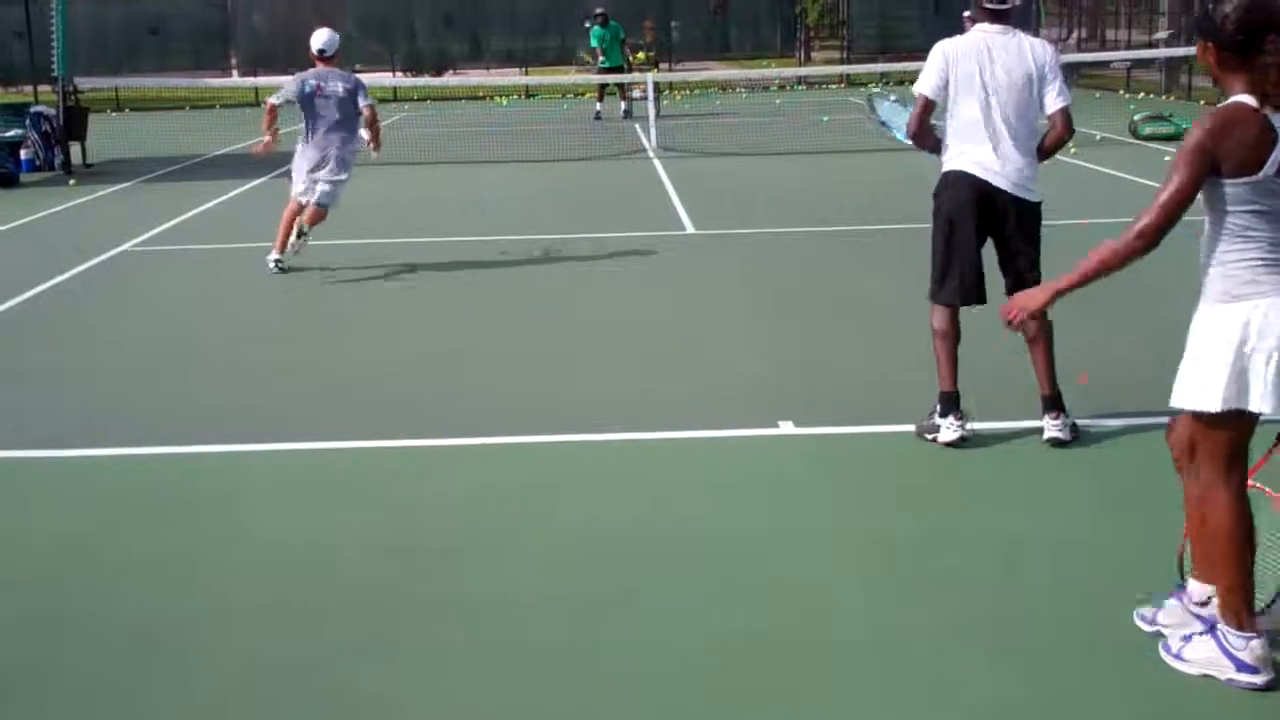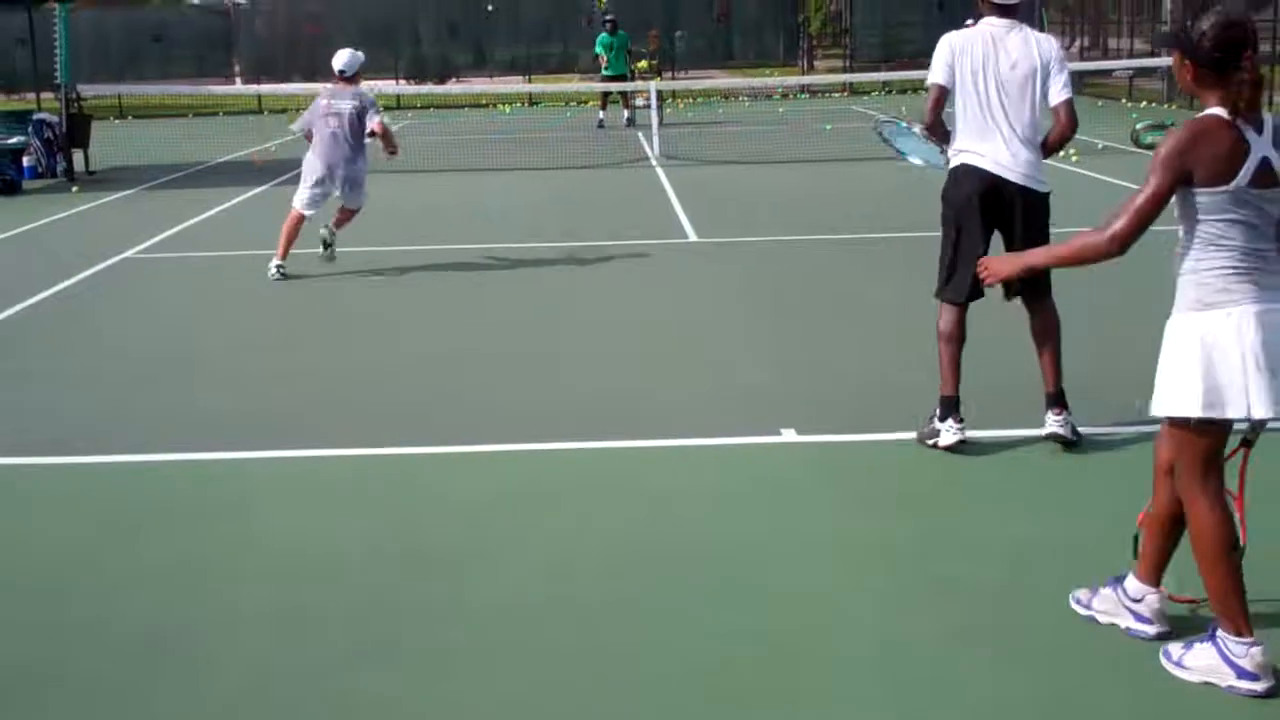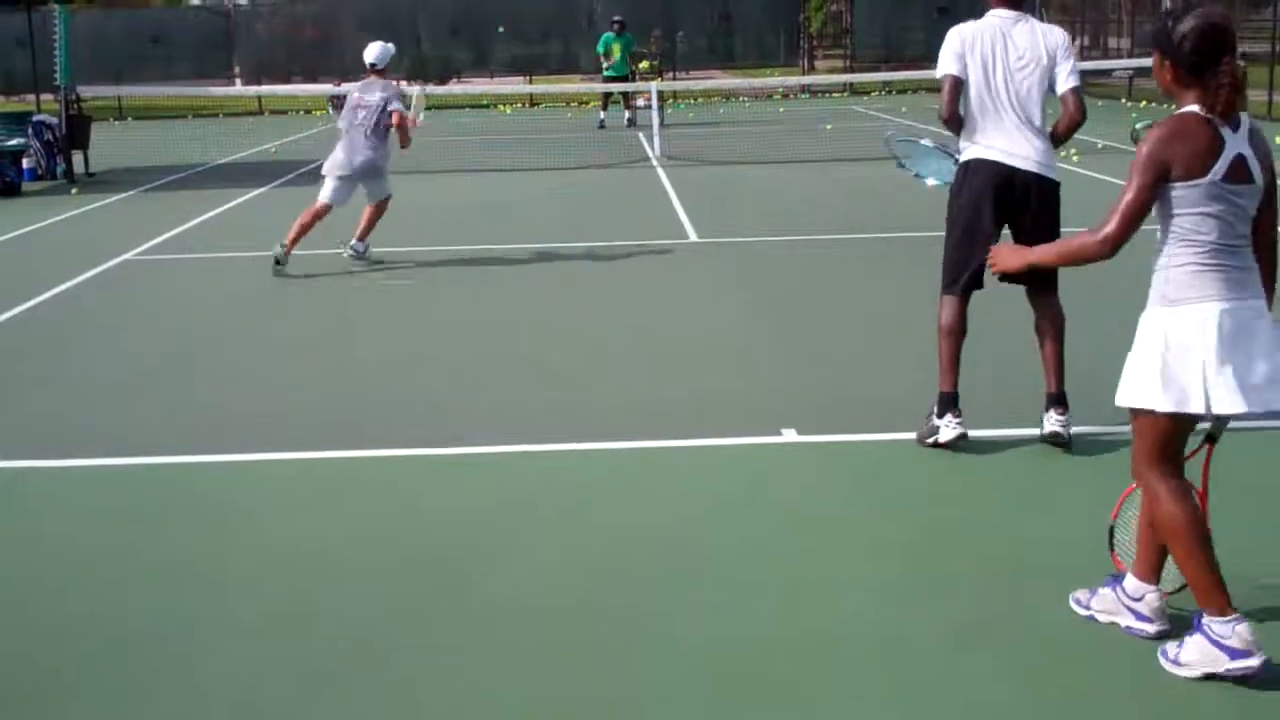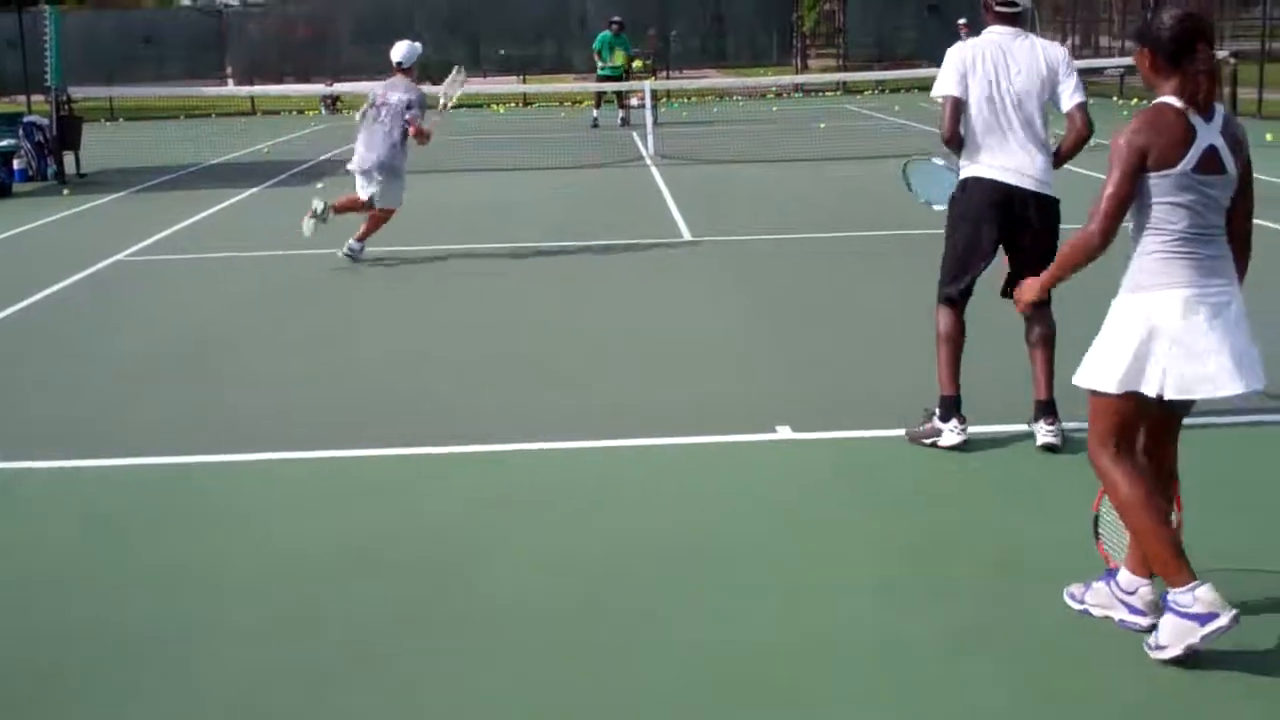
dt=0.1s
person 1, frame 1
left shoulder: (1221, 128)
left elbow: (1142, 235)
left wrist: (1049, 289)
left knee: (1213, 469)
right knee: (1192, 448)
right ankle: (1203, 596)
person 1, frame 2
left shoulder: (1194, 140)
left elbow: (1115, 238)
left wrist: (1023, 261)
left hip: (1214, 324)
left knee: (1194, 477)
right knee: (1173, 460)
right ankle: (1140, 596)
person 1, frame 3
left shoulder: (1168, 138)
left elbow: (1109, 238)
left wrist: (1025, 256)
left hip: (1185, 318)
left knee: (1154, 467)
right knee: (1163, 457)
right ankle: (1141, 594)
person 1, frame 4
left shoulder: (1144, 128)
right shoulder: (1230, 129)
left elbow: (1097, 236)
right elbow: (1239, 239)
left wrist: (1042, 282)
left hip: (1155, 305)
right hip: (1210, 300)
left knee: (1109, 450)
right knee: (1155, 447)
left ankle: (1192, 595)
right ankle: (1135, 587)
person 2, frame 1
left shoulder: (949, 50)
right shoulder: (1041, 52)
left elbow: (916, 128)
right elbow: (1062, 130)
right wrist: (1026, 159)
left hip: (962, 181)
right hip: (1019, 188)
left knee: (945, 299)
left ankle: (948, 411)
right ankle: (1054, 412)
person 2, frame 2
left shoulder: (955, 42)
right shoulder: (1045, 46)
left elbow: (931, 118)
right elbow: (1066, 124)
right wrist: (1033, 154)
left hip: (971, 174)
right hip: (1026, 181)
left knee: (952, 298)
right knee: (1037, 297)
left ankle: (948, 415)
right ankle: (1056, 408)
person 2, frame 3
right shoulder: (1054, 37)
left elbow: (947, 110)
right elbow: (1074, 111)
left wrist: (971, 136)
right wrist: (1044, 145)
left hip: (982, 170)
right hip: (1037, 176)
left knee: (955, 288)
right knee: (1045, 290)
left ankle: (947, 411)
right ankle: (1056, 407)
person 2, frame 4
left shoulder: (963, 54)
right shoulder: (1053, 54)
left elbow: (949, 130)
right elbow: (1082, 128)
left wrist: (969, 155)
right wrist: (1048, 164)
left hip: (981, 185)
right hip: (1036, 190)
left knee: (951, 299)
right knee: (1038, 304)
left ankle: (949, 415)
right ankle: (1046, 417)
person 3, frame 1
left shoulder: (302, 80)
right shoulder: (353, 82)
left elbow: (272, 106)
right elbow: (370, 114)
left wrist: (270, 133)
right wrist: (375, 136)
left hip: (311, 152)
right hip: (341, 154)
left knee: (297, 203)
right knee: (319, 207)
left ankle: (276, 256)
right ankle: (304, 227)
person 3, frame 2
left shoulder: (322, 100)
right shoulder: (365, 99)
left elbow: (305, 133)
right elbow: (380, 130)
right wrist: (391, 145)
left hip: (318, 163)
right hip: (350, 168)
left knee: (298, 214)
right knee: (353, 205)
left ankle: (278, 263)
right ankle: (331, 230)
person 3, frame 3
left shoulder: (355, 91)
right shoulder: (393, 92)
right elbow: (398, 120)
right wrist: (405, 138)
left hip: (343, 157)
right hip: (371, 161)
left knee: (321, 208)
right knee: (381, 199)
left ankle: (285, 250)
right ankle: (359, 244)
person 3, frame 4
left shoulder: (381, 88)
right shoulder: (416, 94)
left elbow: (362, 118)
right elbow: (414, 131)
right wrist: (426, 136)
left hip: (365, 152)
right hip: (389, 159)
left knee: (367, 202)
right knee: (387, 209)
left ankle: (324, 208)
right ankle: (355, 245)
